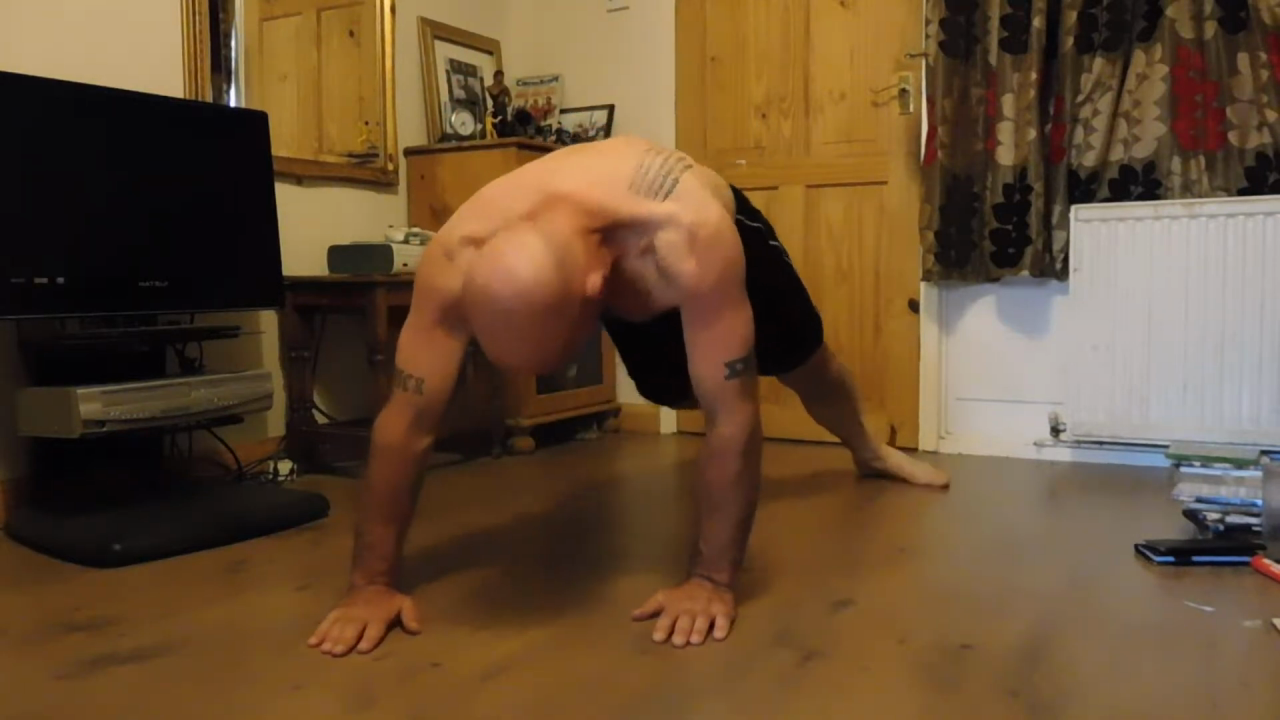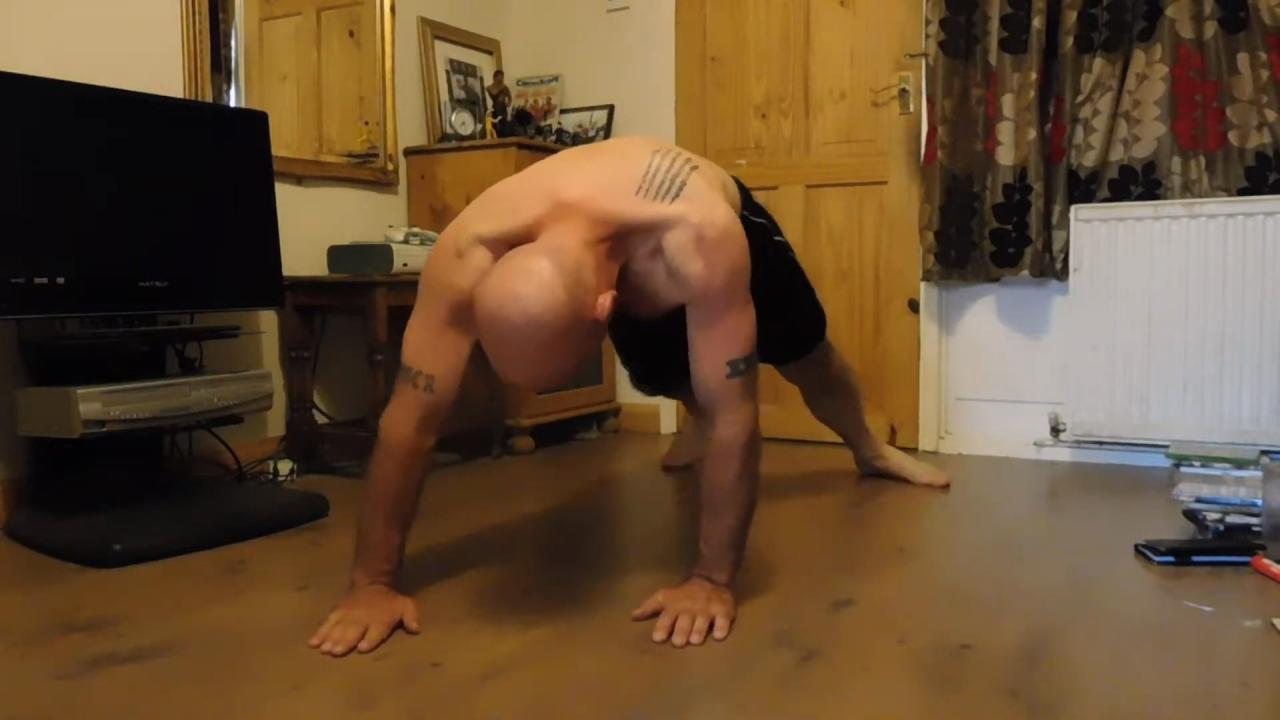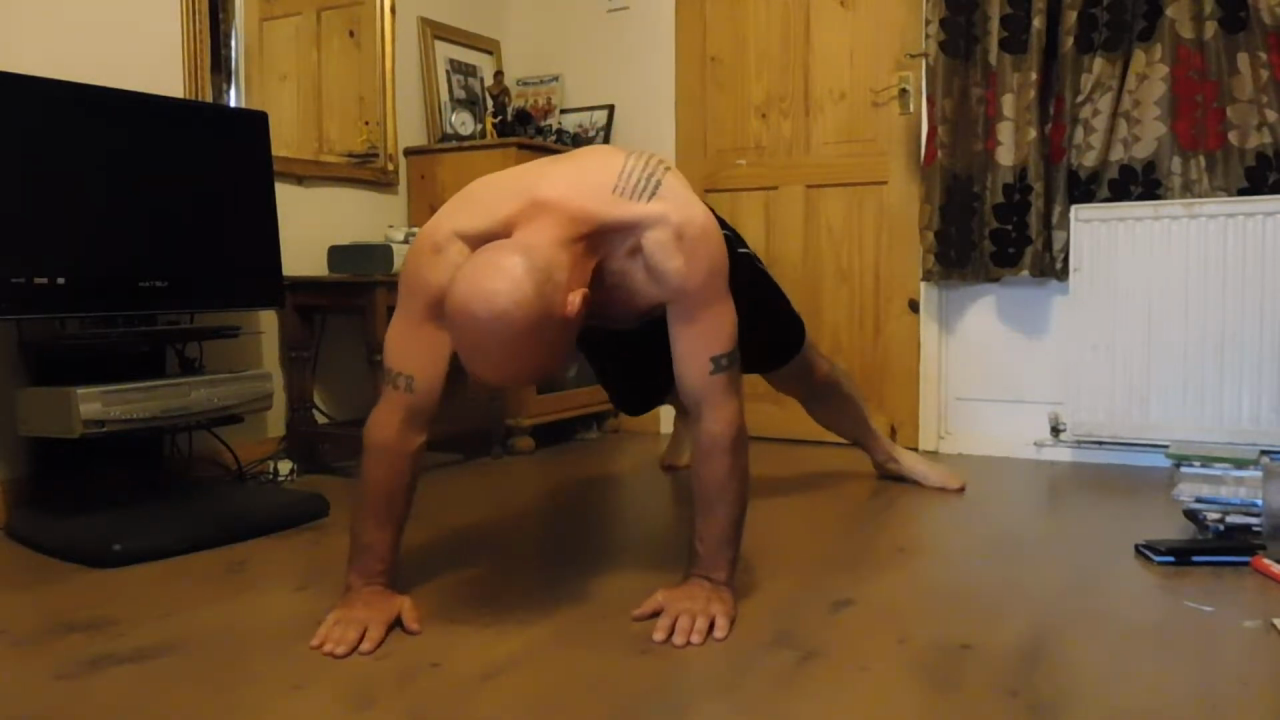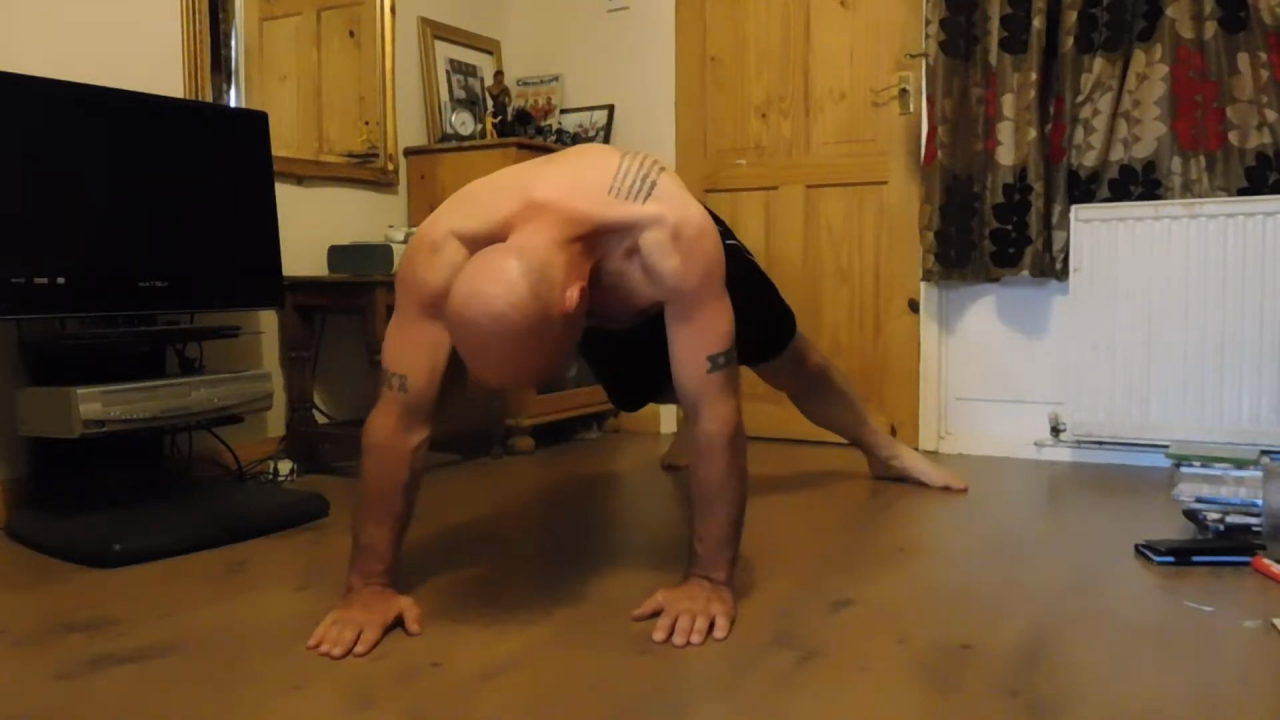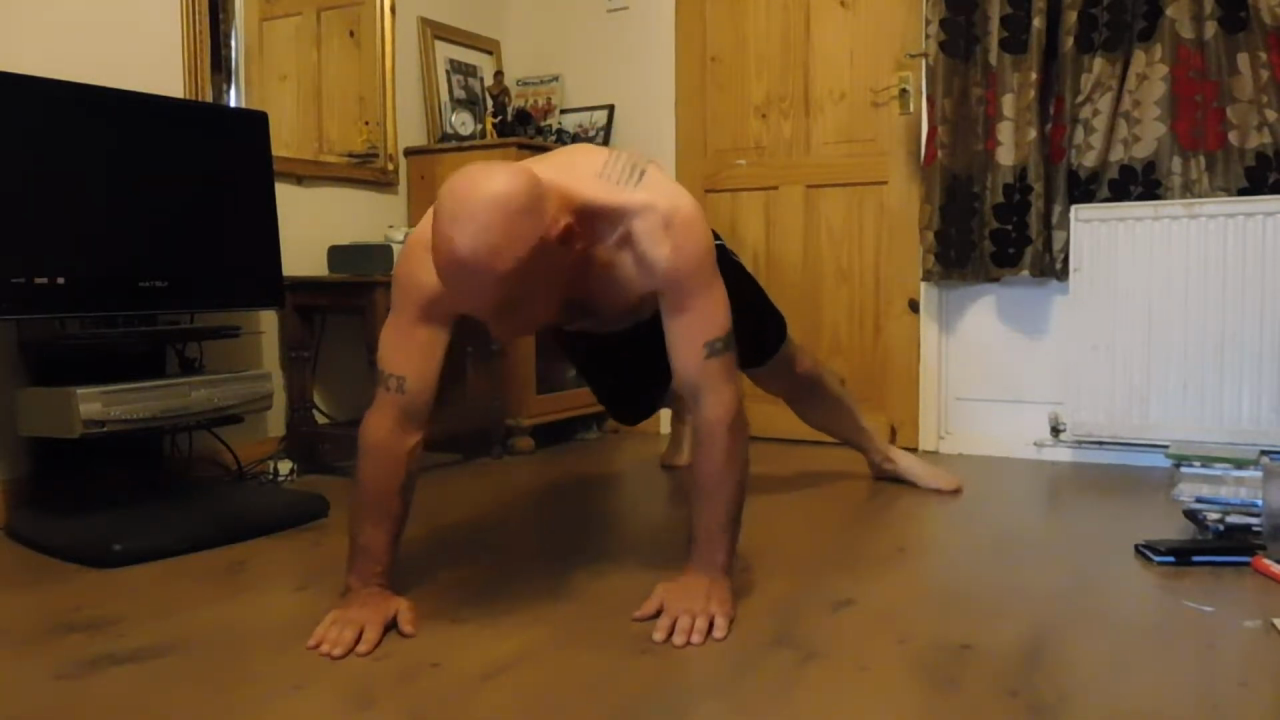
dt=0.5s
person 1, frame 1
left shoulder: (691, 235)
right shoulder: (461, 253)
left elbow: (731, 414)
right elbow: (407, 418)
left wrist: (712, 579)
right wrist: (371, 581)
left hip: (727, 230)
left knee: (806, 365)
right knee: (678, 394)
left ankle: (868, 451)
person 1, frame 2
left shoulder: (700, 237)
right shoulder: (469, 253)
left elbow: (732, 412)
right elbow: (412, 415)
left wrist: (711, 579)
right wrist: (373, 582)
left hip: (733, 228)
right hip: (627, 266)
left knee: (807, 360)
right knee: (670, 382)
left ankle: (870, 450)
right ankle: (697, 430)
person 1, frame 3
left shoulder: (677, 237)
right shoulder: (445, 253)
left elbow: (718, 411)
right elbow: (398, 418)
left wrist: (710, 578)
right wrist: (369, 582)
left hip: (684, 260)
left knee: (796, 369)
right knee: (648, 399)
left ankle: (883, 451)
right ankle: (682, 427)
person 1, frame 4
left shoulder: (672, 238)
right shoulder: (441, 254)
left elbow: (715, 411)
right elbow: (399, 418)
left wrist: (710, 578)
right wrist: (369, 583)
left hip: (677, 272)
right hip: (600, 299)
left knee: (790, 365)
right knee: (647, 393)
left ankle: (882, 450)
right ankle: (685, 431)
person 1, frame 5
left shoulder: (660, 226)
right shoulder: (437, 251)
left elbow: (716, 399)
right elbow: (393, 421)
left wrist: (708, 570)
right wrist: (367, 585)
left hip: (669, 280)
right hip: (585, 324)
left knee: (782, 369)
right knee: (639, 405)
left ankle: (878, 453)
right ankle: (677, 418)
